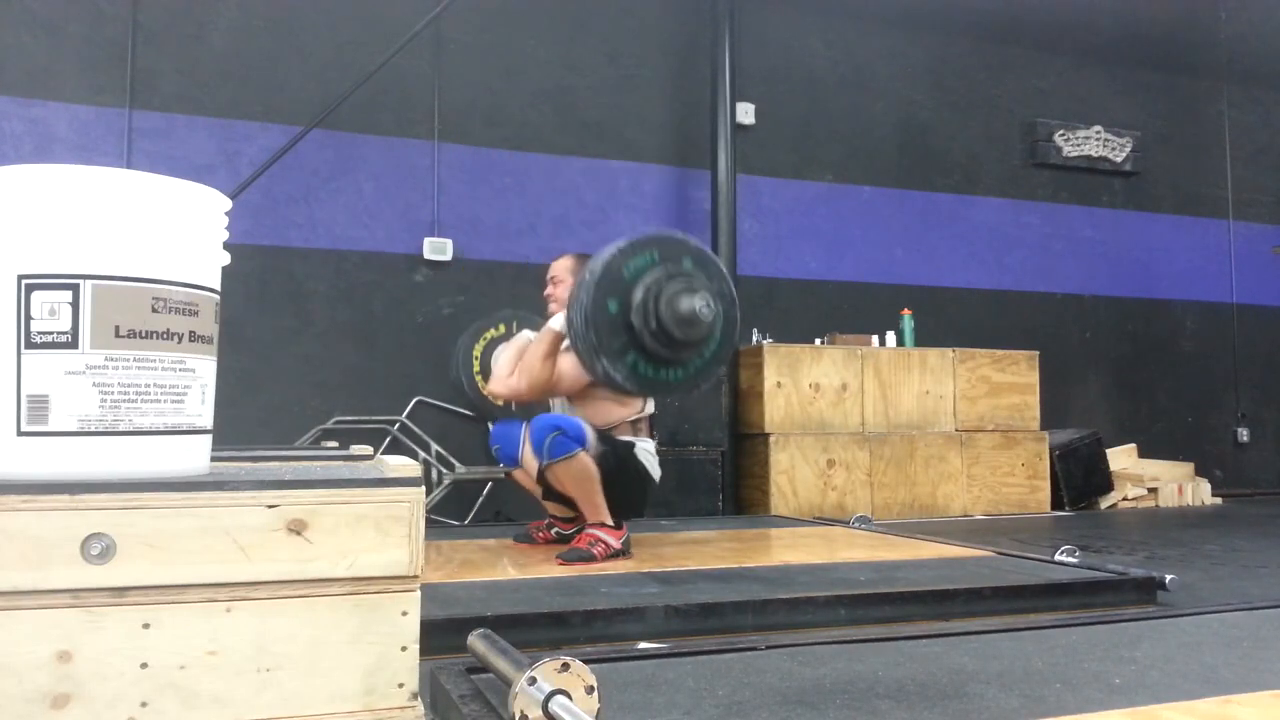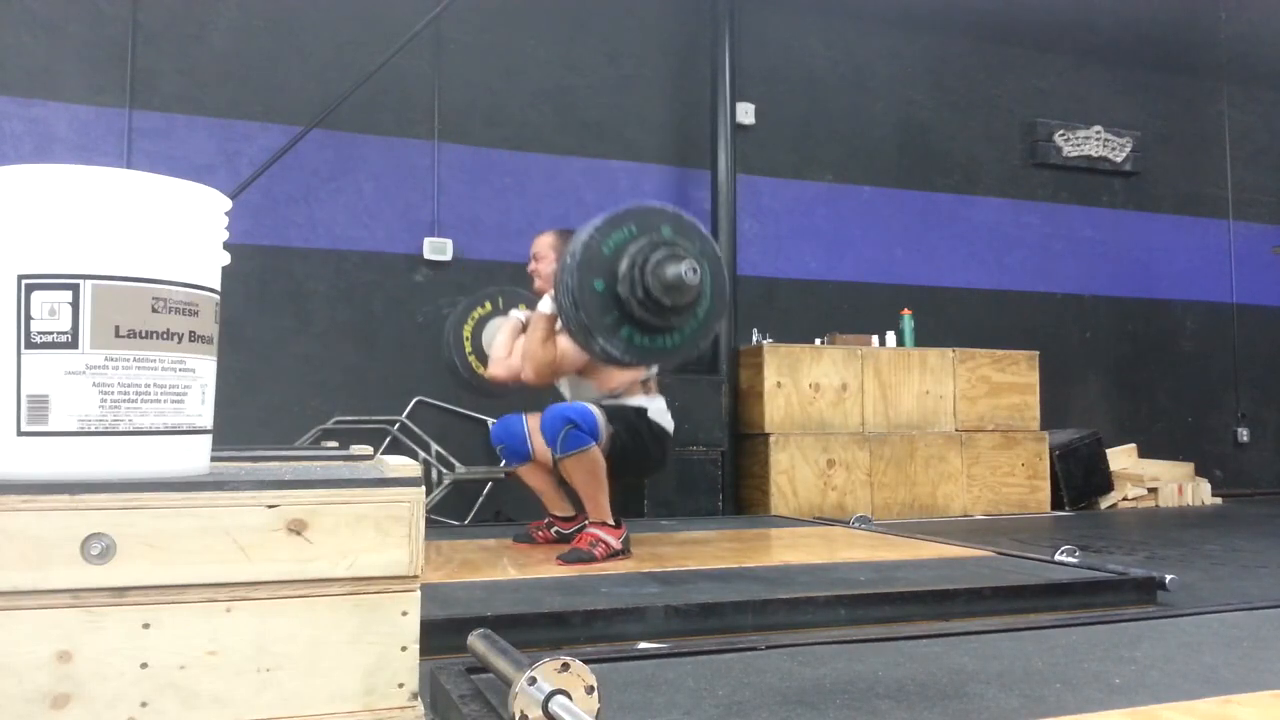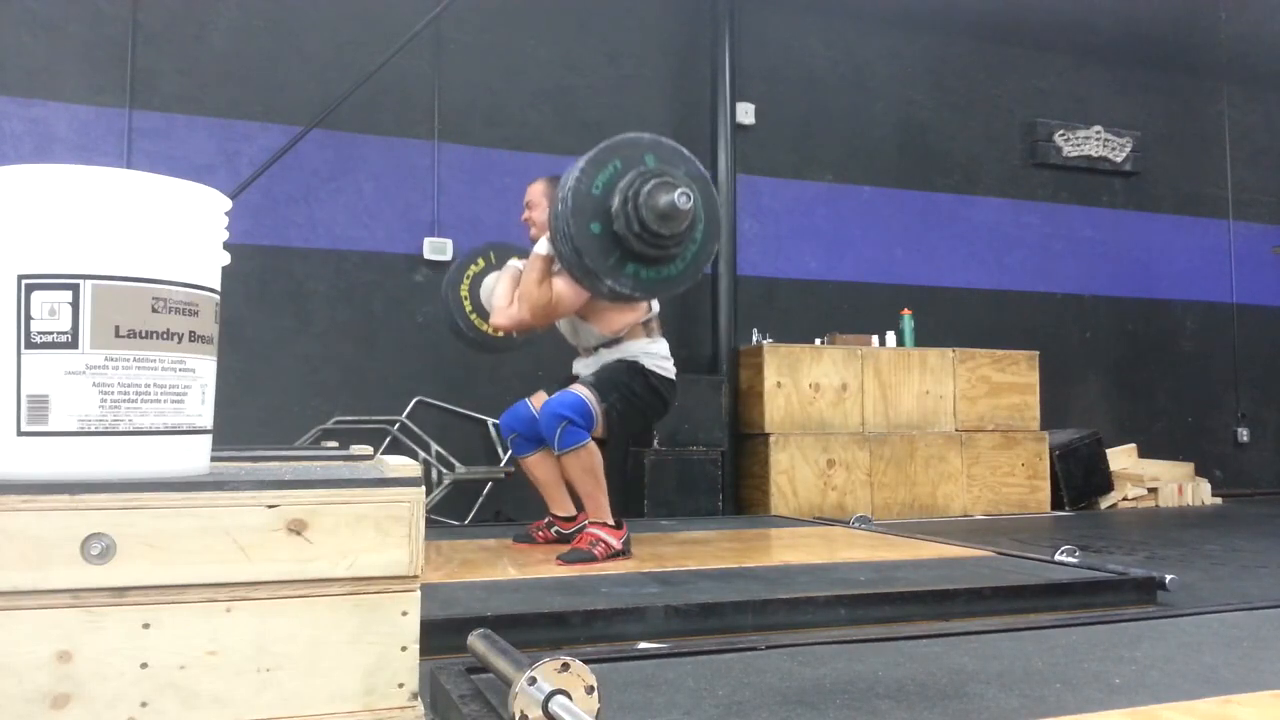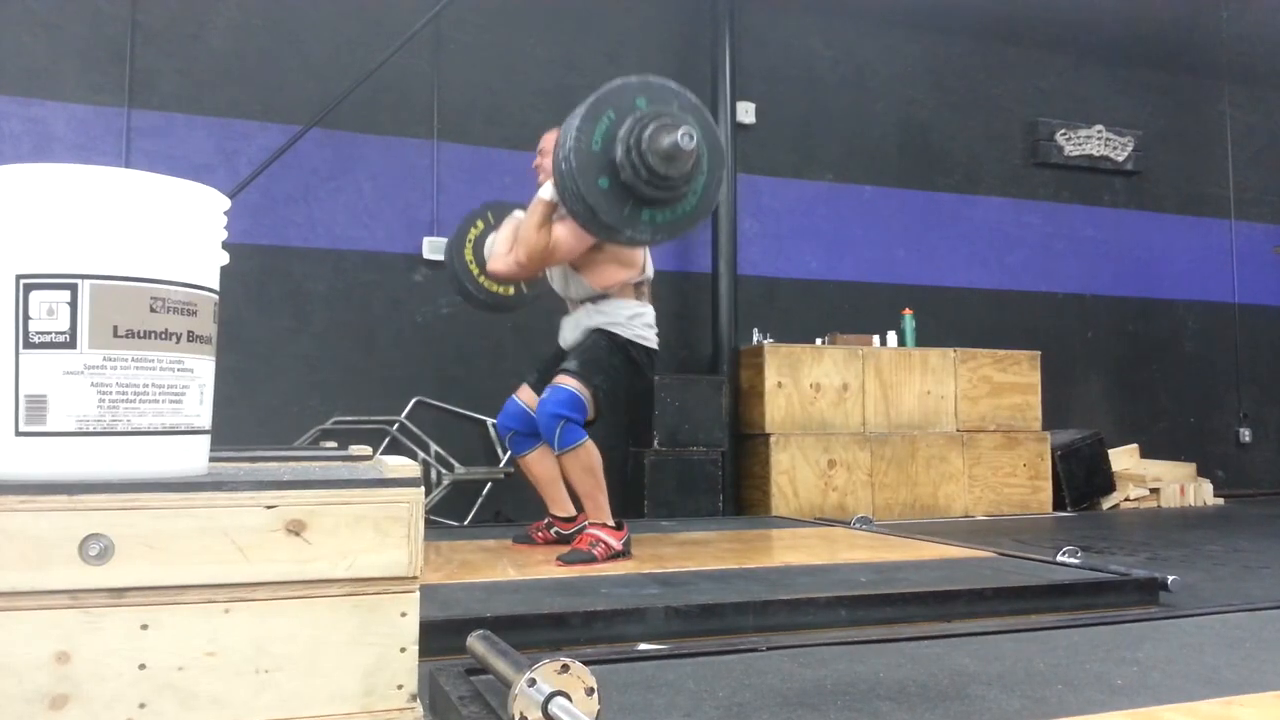
dt=0.4s
person 1, frame 1
right shoulder: (562, 343)
left elbow: (529, 389)
right elbow: (498, 387)
left wrist: (555, 324)
right wrist: (522, 340)
left hip: (627, 471)
right hip: (591, 460)
left knee: (550, 428)
right knee: (504, 432)
left ankle: (607, 530)
right ankle: (567, 521)
person 1, frame 2
right shoulder: (556, 319)
left elbow: (536, 373)
right elbow: (498, 369)
left wrist: (547, 307)
right wrist: (517, 317)
left hip: (642, 429)
right hip: (603, 427)
left knee: (562, 419)
right knee: (506, 432)
left ankle: (606, 530)
right ankle: (567, 521)
person 1, frame 3
right shoulder: (557, 264)
left elbow: (535, 314)
right elbow: (502, 317)
left wrist: (543, 247)
right wrist: (514, 266)
left hip: (641, 371)
right hip: (601, 370)
left knee: (559, 415)
right knee: (516, 423)
left ankle: (607, 531)
right ankle: (566, 521)
person 1, frame 4
right shoulder: (560, 217)
left elbow: (532, 253)
right elbow: (499, 264)
left wrist: (549, 192)
right wrist: (519, 218)
left hip: (621, 336)
right hip: (584, 335)
left knee: (556, 414)
right knee: (515, 420)
left ankle: (607, 531)
right ankle: (567, 521)
